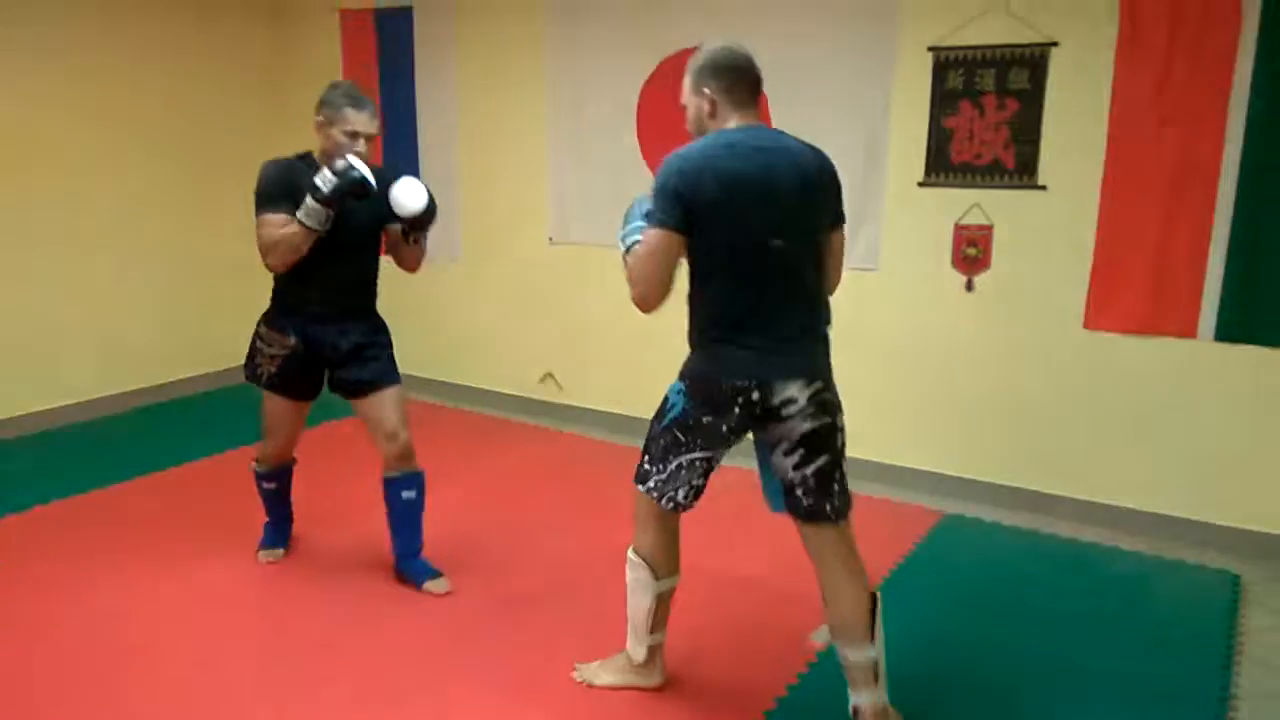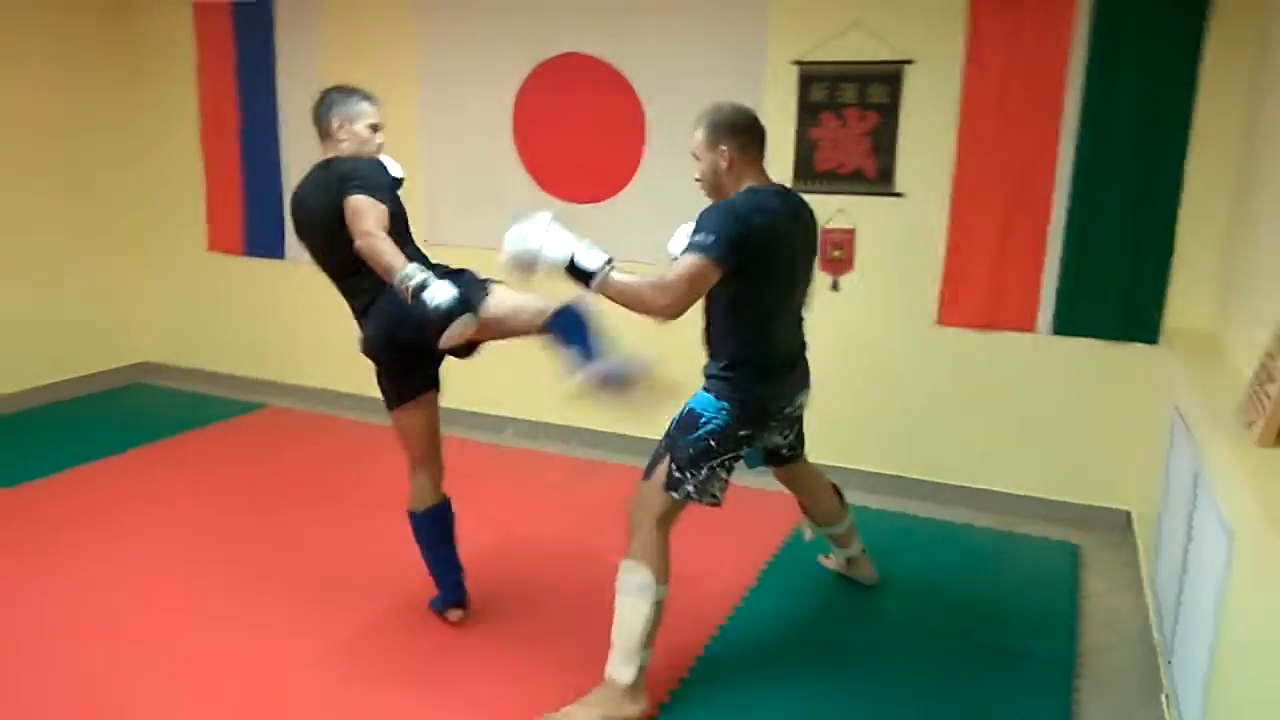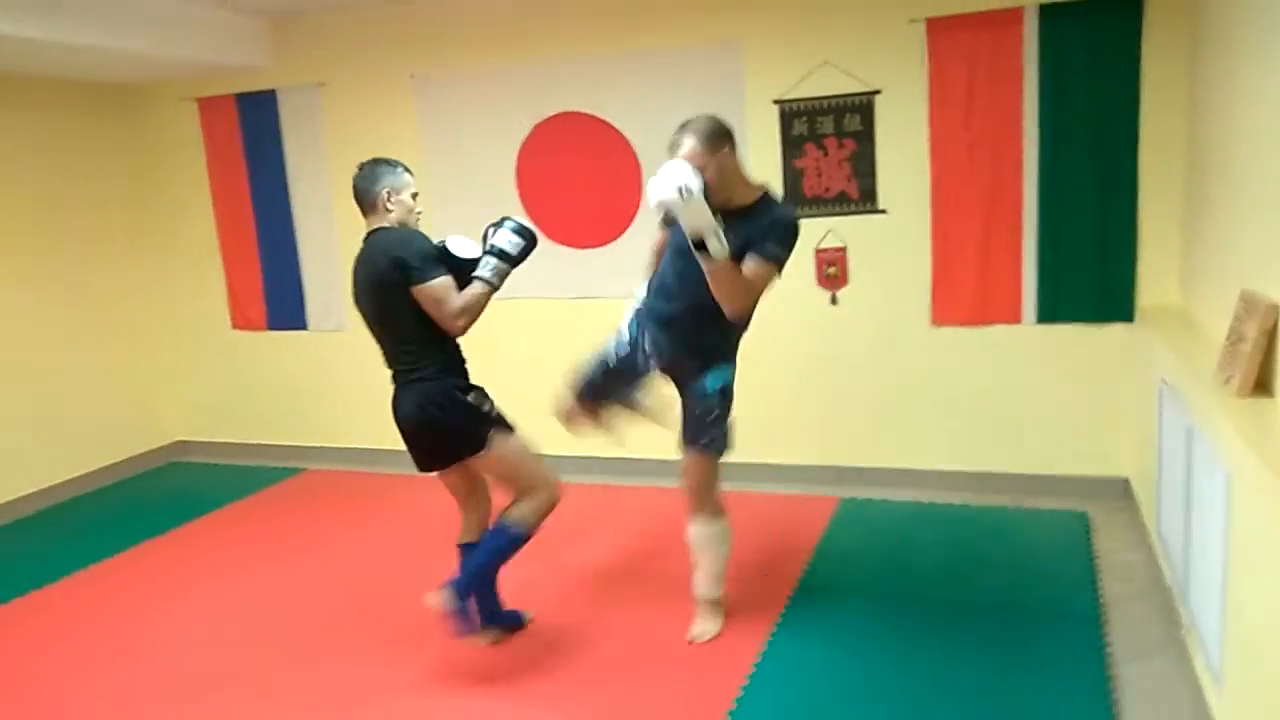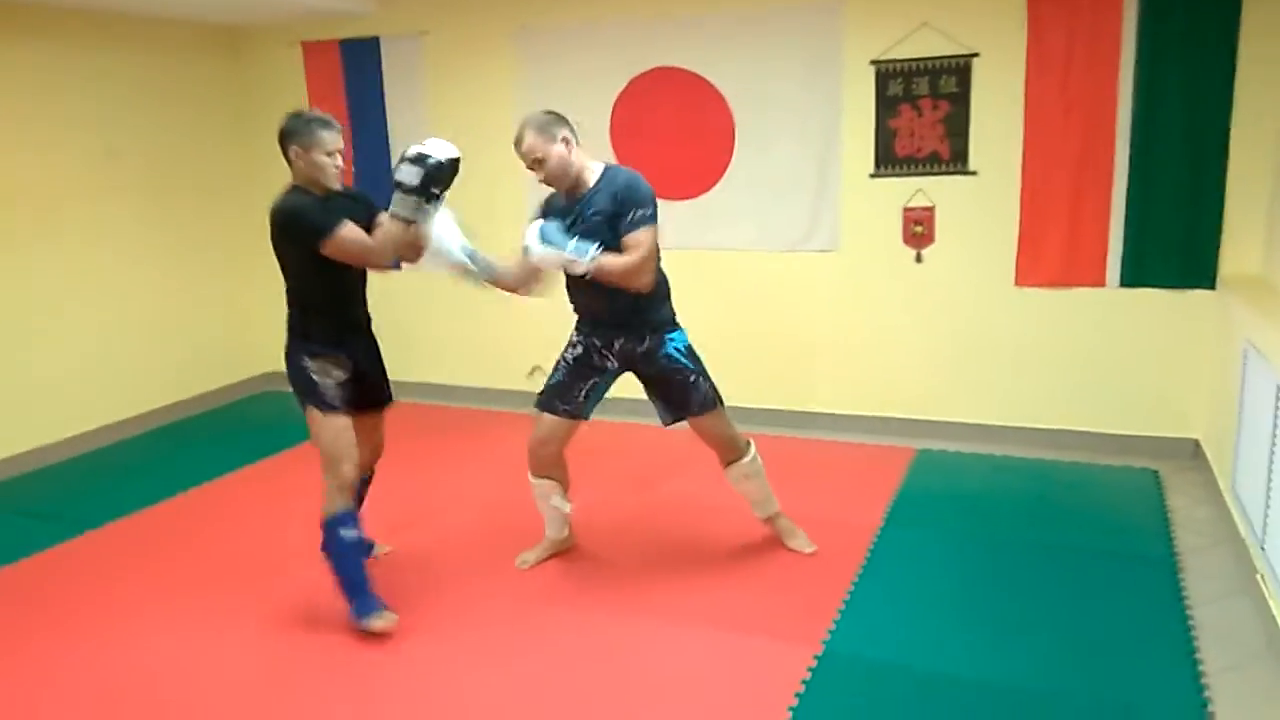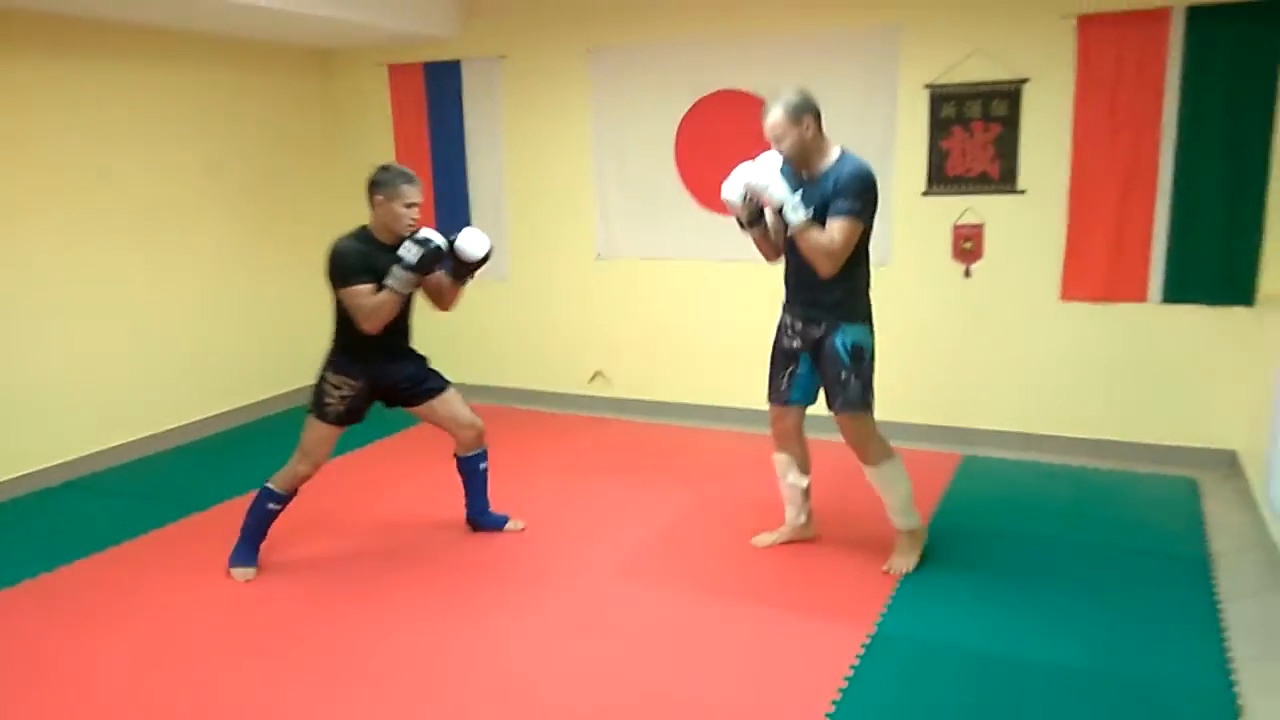
dt=1s
person 1, frame 1
left shoulder: (687, 168)
right shoulder: (815, 165)
left elbow: (646, 292)
left wrist: (636, 233)
left hip: (718, 376)
right hip: (802, 374)
left knee: (653, 505)
right knee: (828, 534)
left ankle: (642, 658)
person 1, frame 2
left shoulder: (731, 217)
right shoulder: (797, 212)
left elbow: (669, 298)
left wrist: (576, 259)
left hip: (739, 393)
right hip: (786, 382)
left knee: (648, 513)
right knee: (792, 467)
right ankle: (853, 558)
person 1, frame 3
left shoulder: (775, 221)
right shoulder: (684, 199)
left elbow: (735, 304)
left wrist: (705, 230)
left hip: (706, 361)
right hip: (648, 330)
left knee: (696, 485)
right knee: (574, 412)
left ankle: (710, 599)
right ankle: (622, 401)
person 1, frame 4
left shoulder: (626, 187)
right shoulder: (554, 208)
left elbow: (642, 272)
right elbow: (524, 281)
left wrist: (572, 256)
left hip: (653, 335)
right hip: (594, 339)
left knee: (721, 435)
right knee: (543, 443)
left ankle: (775, 518)
right ankle: (557, 535)
person 1, frame 5
left shoulder: (853, 178)
right shoulder: (790, 175)
left elbow: (828, 259)
right elbow: (776, 252)
left wrist: (786, 204)
right wrist: (751, 217)
left hip: (842, 324)
right hip: (796, 317)
left knee: (857, 432)
right knee: (783, 422)
left ankle: (909, 531)
right ankle: (798, 520)
person 2, frame 1
left shoulder: (377, 184)
right shoulder: (280, 175)
left elbow: (409, 263)
right elbow: (275, 257)
left wrist: (417, 227)
right wrist: (322, 202)
left hip: (359, 328)
right hip: (292, 328)
left knee: (397, 443)
right knee: (277, 447)
left ankle: (409, 559)
right ankle: (278, 526)
person 2, frame 2
left shoulder: (303, 197)
right shoulder: (359, 172)
right elbow: (371, 237)
right wrist: (425, 287)
left hip: (384, 332)
right hip: (419, 311)
left knee: (424, 469)
right knee: (558, 308)
left ankle: (450, 593)
right ankle: (598, 366)
person 2, frame 3
left shoulder: (367, 263)
right shoulder: (406, 245)
right elbow: (457, 319)
left wrist: (455, 269)
right wrist: (497, 262)
left hip: (413, 402)
right hip: (445, 397)
left knee: (477, 504)
right knee: (540, 491)
left ankle: (488, 612)
right ankle: (463, 593)
person 2, frame 4
left shoulder: (349, 199)
right shoulder: (294, 211)
left elbow: (408, 250)
right elbow: (378, 255)
left wrist: (427, 195)
right wrist: (407, 196)
left hip: (357, 343)
right hip: (318, 354)
left knee: (368, 453)
right knee: (343, 470)
left ankle: (340, 538)
right ankle: (359, 598)
person 2, frame 5
left shoulder: (413, 245)
right shoulder: (350, 253)
left elbow: (444, 302)
right elbow: (370, 321)
left wrist: (461, 272)
right wrist: (405, 272)
left hip: (401, 361)
right hip: (352, 369)
left knee: (471, 430)
right knee: (303, 468)
left ankle: (479, 515)
right ankle: (246, 546)
